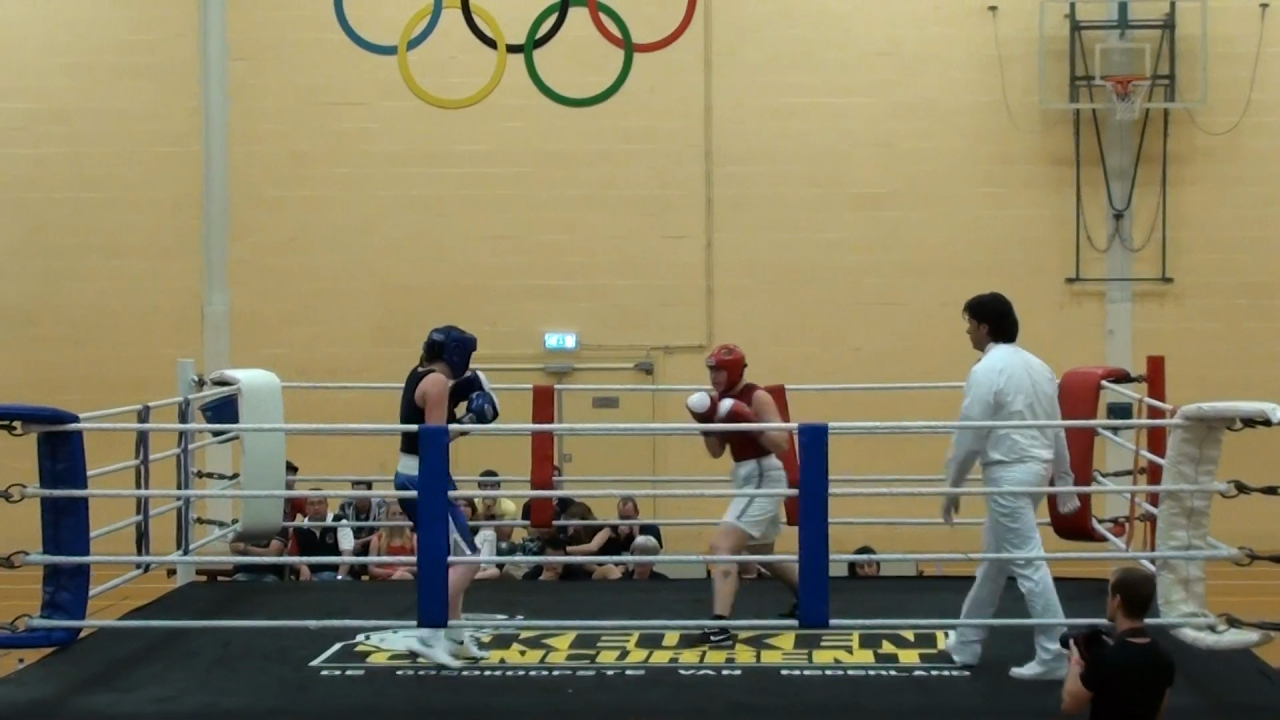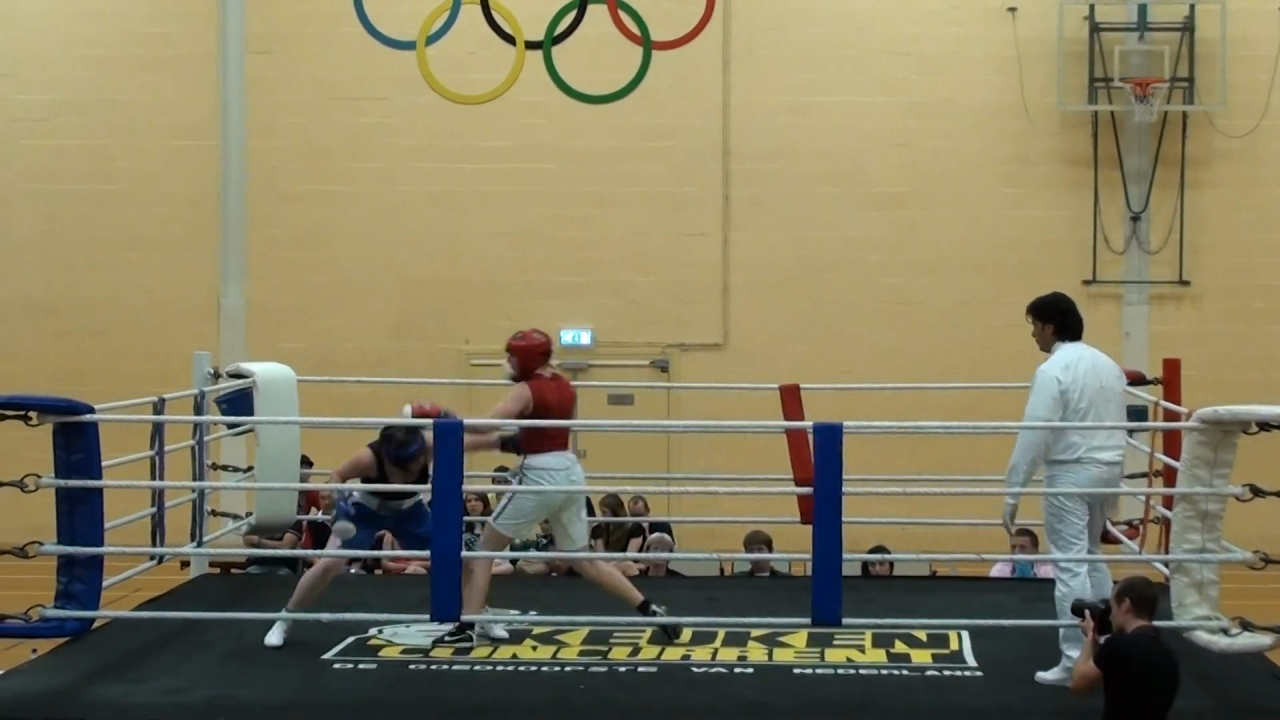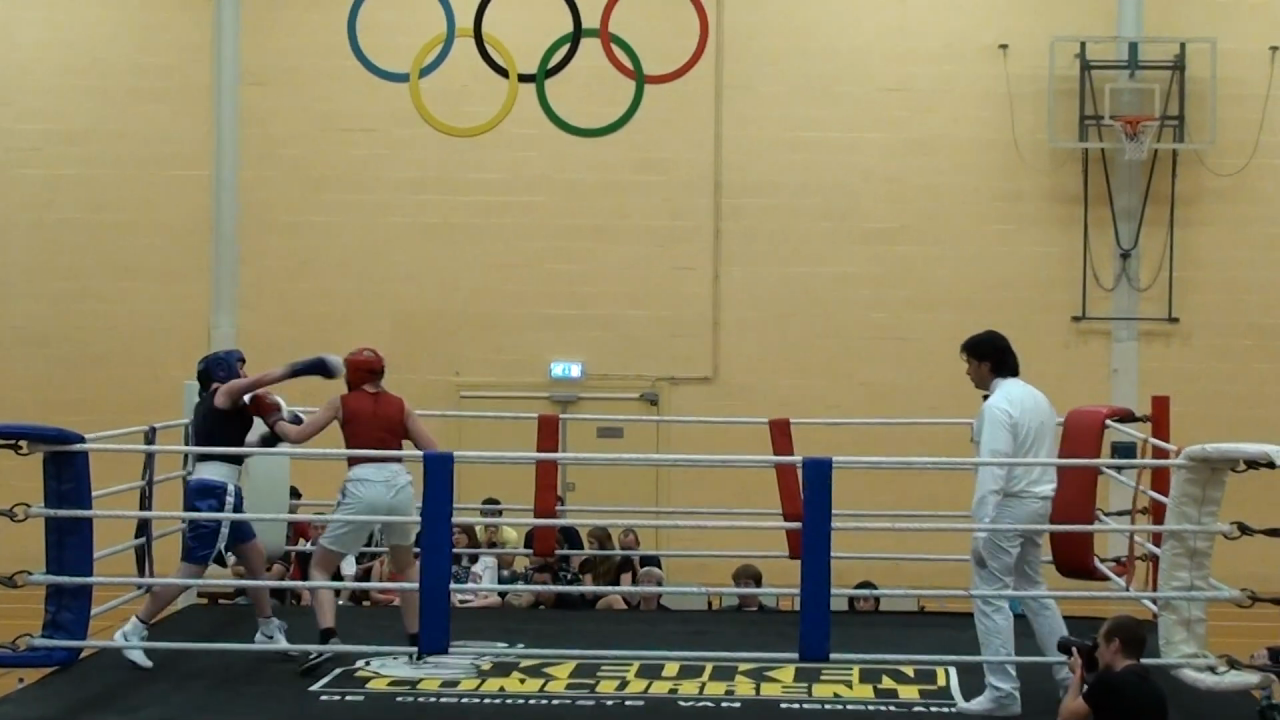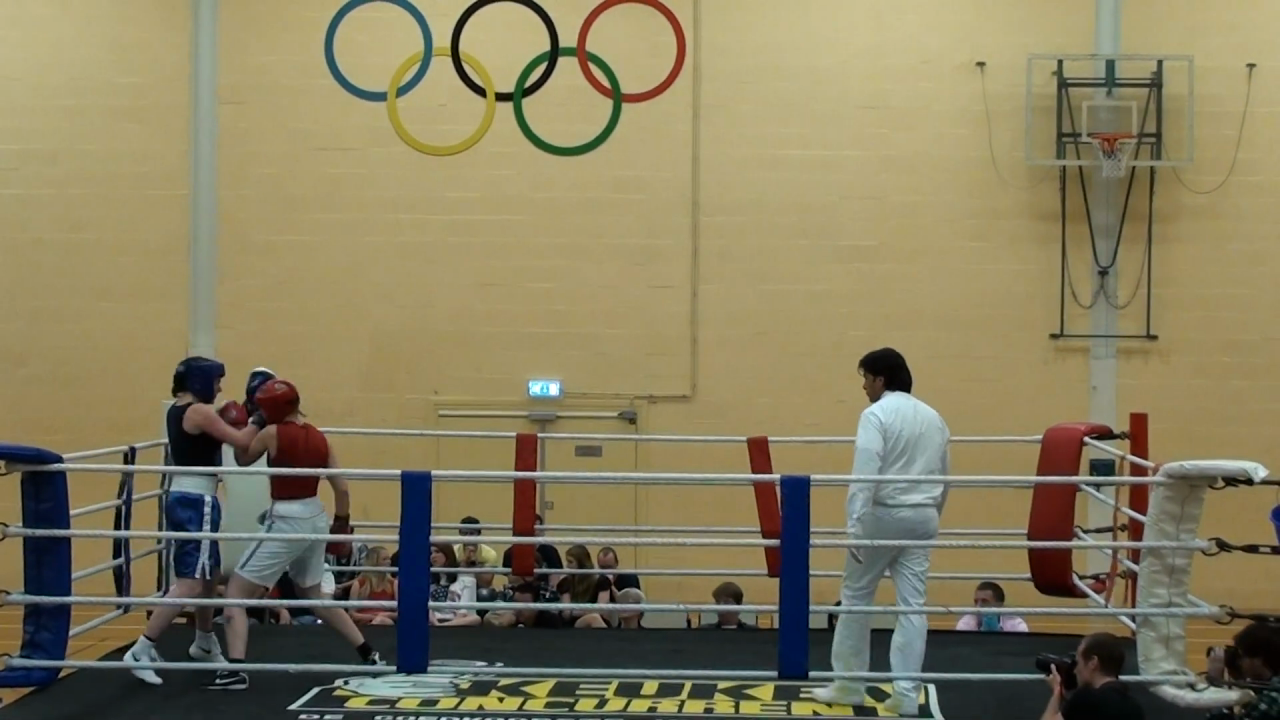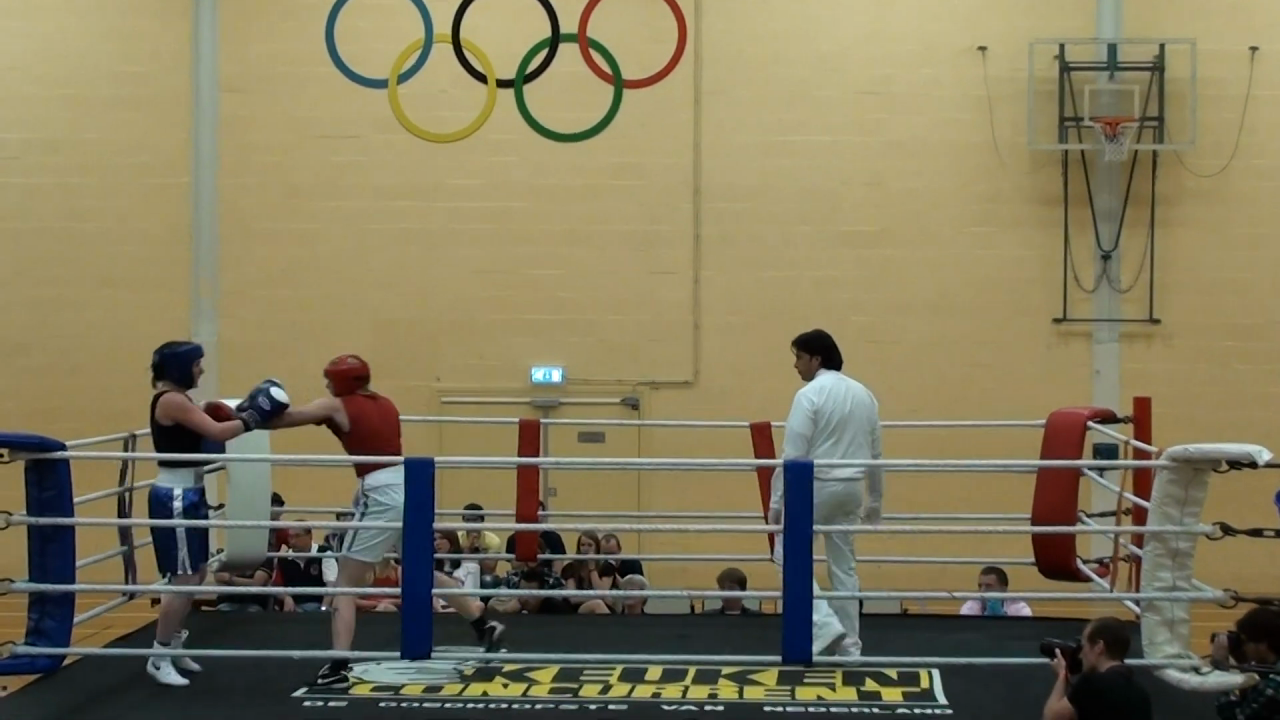
dt=1s
person 1, frame 1
left shoulder: (987, 371)
right shoulder: (1038, 367)
left elbow: (968, 435)
right elbow: (1057, 430)
left wrist: (951, 487)
right wrist: (1064, 482)
left hip: (1008, 474)
right hip: (1036, 469)
left knee: (1027, 564)
right knee: (996, 557)
left ankle: (1053, 656)
right ankle: (968, 642)
person 1, frame 2
left shoulder: (1053, 370)
right shoulder: (1107, 365)
left elbow: (1034, 436)
right elbow: (1119, 425)
left wrist: (1013, 492)
left hip: (1070, 475)
right hip: (1106, 471)
left knee: (1071, 567)
right knee: (1091, 558)
left ankle: (1076, 662)
person 1, frame 3
left shoulder: (998, 405)
right shoulder: (1037, 399)
left elbow: (993, 471)
left wrist: (981, 528)
left hip: (1008, 507)
right hip: (1036, 504)
left knee: (990, 597)
right knee: (1033, 590)
right ankle: (1066, 670)
person 1, frame 4
left shoulder: (877, 414)
right shoulder: (933, 418)
left elbow: (864, 475)
right elbow: (943, 478)
left wrist: (854, 527)
left hip: (885, 515)
right hip: (923, 518)
left knee: (855, 595)
right knee: (912, 605)
left ankle: (848, 684)
right ankle: (907, 693)
person 1, frame 5
left shoulder: (809, 394)
right shoulder: (864, 395)
left elbow: (794, 453)
right elbow: (874, 452)
left wrist: (777, 499)
right wrist: (875, 499)
left hip: (815, 487)
right hip: (850, 488)
right knee: (843, 567)
left ankle: (825, 628)
right ankle: (849, 647)
person 2, frame 1
left shoulder: (757, 397)
right shoulder: (722, 398)
left elbow: (782, 444)
right elbow: (715, 451)
left wrist: (752, 421)
right wrist: (707, 422)
left hip: (763, 481)
right hip: (750, 480)
left knee: (720, 546)
right knee: (761, 552)
left ankle: (721, 627)
person 2, frame 2
left shoulder: (528, 390)
right shoulder: (562, 386)
left elbow: (491, 435)
left hip: (540, 480)
right hip: (569, 478)
left knee: (483, 550)
right knee: (584, 564)
left ankle: (465, 628)
right ankle: (649, 611)
person 2, frame 3
left shoulder: (343, 401)
right shoulder: (399, 405)
left elbow: (299, 435)
right elbow: (430, 450)
left wrist: (275, 423)
left hip: (361, 488)
right hip: (399, 485)
left knee: (319, 568)
right knee: (403, 566)
left ankle: (326, 639)
right ankle: (415, 643)
person 2, frame 4
left shoulder: (274, 433)
right shoulder: (319, 438)
left elbow: (242, 460)
right elbow: (342, 488)
right wrist: (342, 521)
left hip: (287, 524)
right hip: (313, 522)
left knee: (234, 594)
right knee: (312, 597)
left ankle: (235, 670)
right ankle: (367, 653)
person 2, frame 5
left shoulder: (336, 405)
right shoulder: (385, 405)
left elbow: (287, 419)
left hip: (381, 496)
left knee: (346, 586)
left ankle: (338, 668)
right ankle: (485, 626)
person 3, frame 1
left shoulder: (419, 376)
right shoulder: (436, 382)
left wrist: (457, 395)
right wrist: (471, 418)
left hip: (410, 478)
left knee: (456, 556)
right knee: (465, 561)
left ankle: (453, 636)
right ankle: (430, 637)
person 3, frame 2
left shoulder: (425, 448)
right shoulder: (371, 457)
right elbow: (333, 480)
right wrist: (340, 507)
left hip: (408, 510)
right hip: (365, 509)
right knee: (329, 565)
right ankle: (284, 622)
person 3, frame 3
left shoulder: (211, 402)
right shoulder: (228, 392)
left elbow: (236, 441)
right elbow: (264, 378)
left wrist: (271, 434)
right wrist: (303, 367)
left hip: (212, 487)
right hip: (216, 489)
left knee: (255, 557)
right knee: (192, 570)
left ankle: (269, 631)
right ankle: (133, 631)
person 3, frame 4
left shoulder: (176, 410)
right shoulder: (200, 411)
right elbow: (243, 442)
left wrist: (234, 417)
right wrist: (261, 415)
left hip: (182, 498)
right hip: (193, 502)
left knee: (208, 578)
right knee: (190, 584)
left ankle: (205, 646)
right ankle: (141, 652)
person 3, frame 5
left shoulder: (178, 401)
right shoulder: (171, 401)
left elbow: (213, 428)
right elbow: (219, 433)
left wrist: (237, 414)
right wrist: (255, 414)
left hip: (183, 495)
right hip: (174, 498)
left knee: (188, 577)
right knee: (186, 582)
left ankle: (172, 645)
right ankle: (160, 659)
